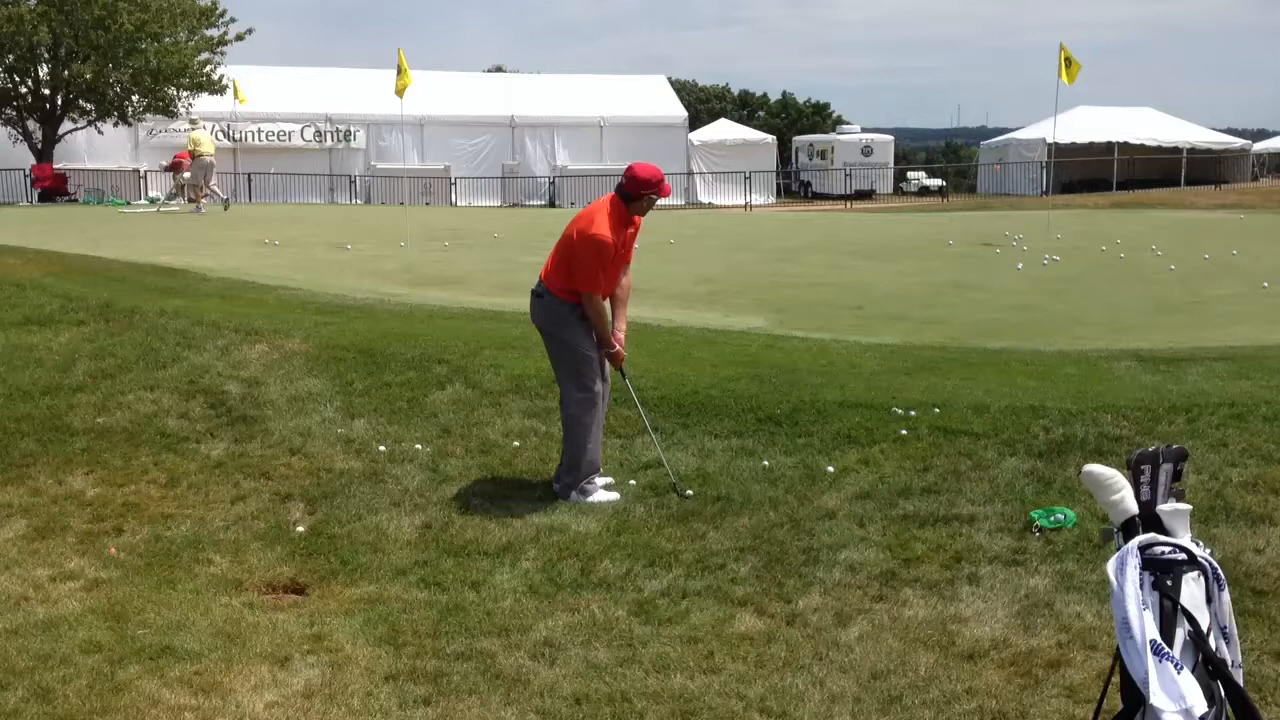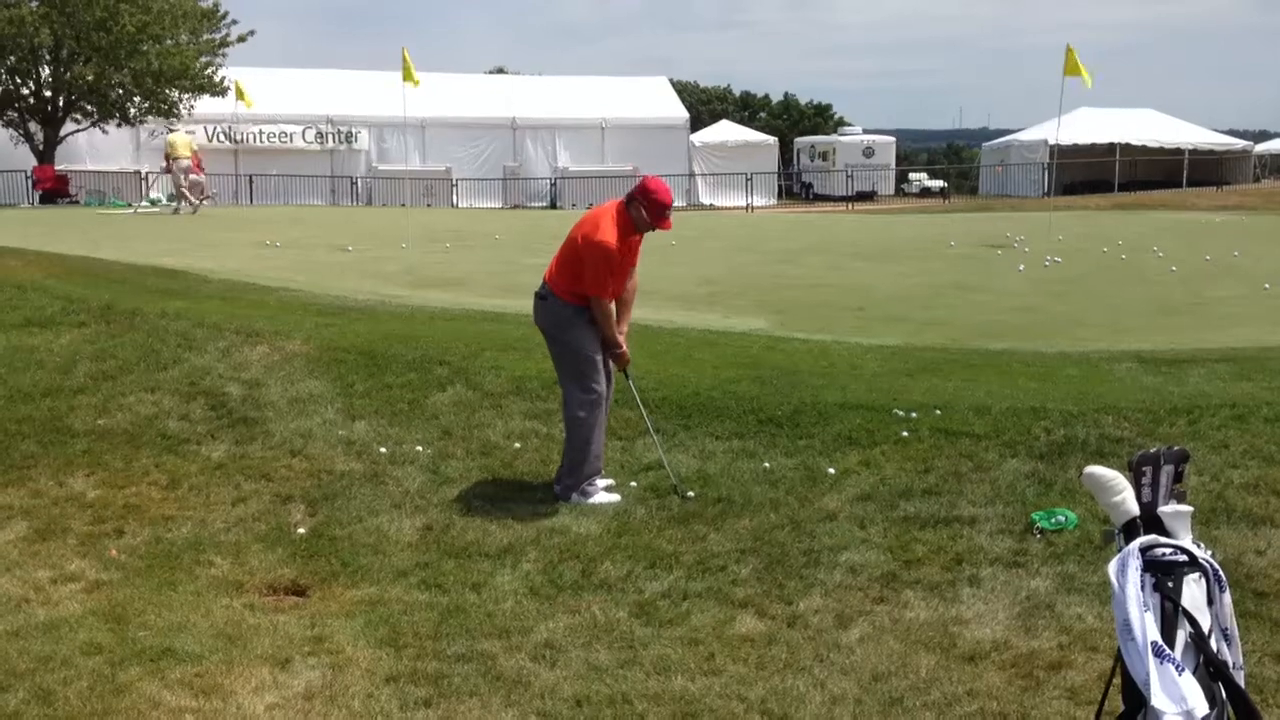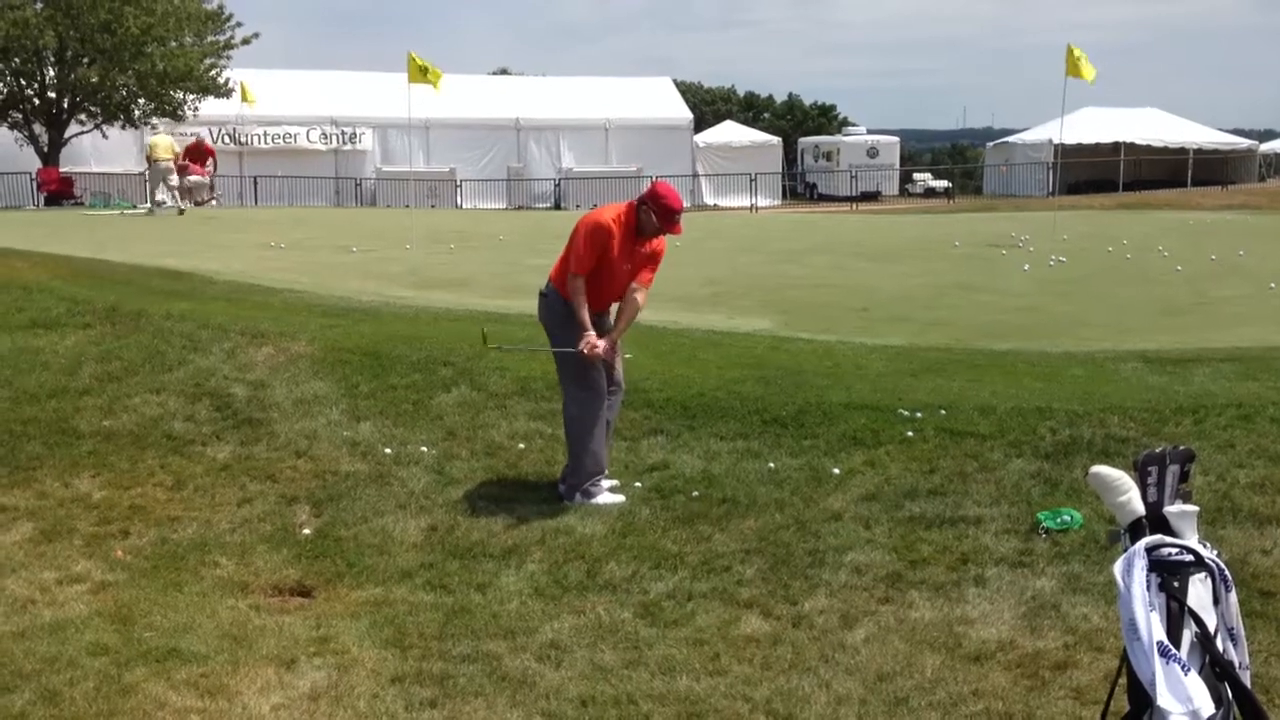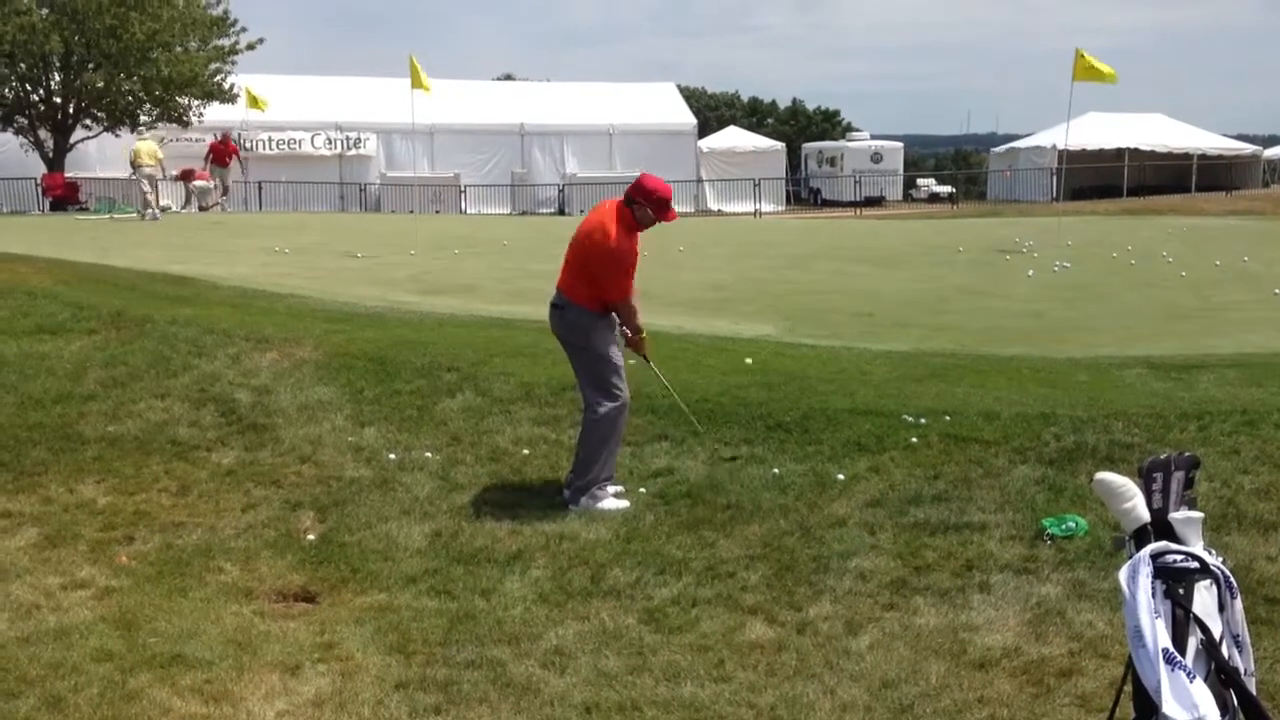
dt=0.5s
person 1, frame 1
left shoulder: (631, 219)
right shoulder: (598, 233)
left elbow: (622, 273)
right elbow: (591, 296)
left wrist: (619, 328)
right wrist: (609, 345)
left hip: (578, 305)
right hip: (559, 307)
left knee: (598, 386)
right knee: (584, 391)
left ankle: (582, 470)
right ankle: (575, 484)
person 1, frame 2
left shoulder: (633, 223)
right shoulder: (603, 238)
left elbow: (628, 277)
right elbow: (600, 300)
left wrist: (622, 332)
right wrist: (615, 345)
left hip: (583, 307)
right hip: (562, 309)
left knee: (600, 387)
right knee: (588, 393)
left ankle: (582, 472)
right ankle: (576, 485)
person 1, frame 3
left shoulder: (656, 245)
right shoulder: (601, 223)
left elbow: (636, 294)
right elbow: (574, 278)
left wrist: (610, 339)
right wrist: (587, 332)
left hip: (598, 309)
right hip: (564, 306)
left knee: (612, 388)
right knee: (588, 393)
left ankle: (584, 472)
right ankle: (582, 485)
person 1, frame 4
left shoulder: (624, 215)
right shoulder: (611, 241)
left elbow: (624, 284)
right elbow: (621, 301)
left wrist: (632, 328)
right wrist: (637, 333)
left hip: (588, 310)
right hip: (579, 316)
left knee: (605, 395)
right knee: (612, 398)
left ankle: (585, 478)
right ankle: (586, 490)
